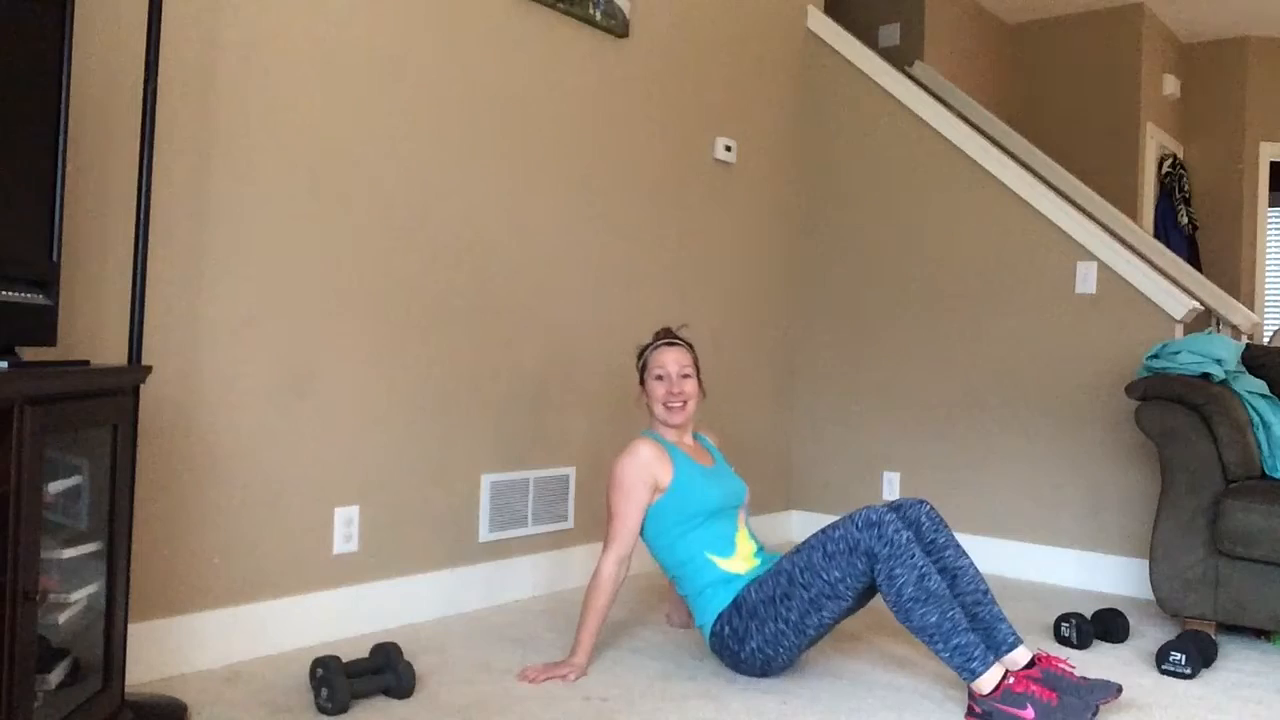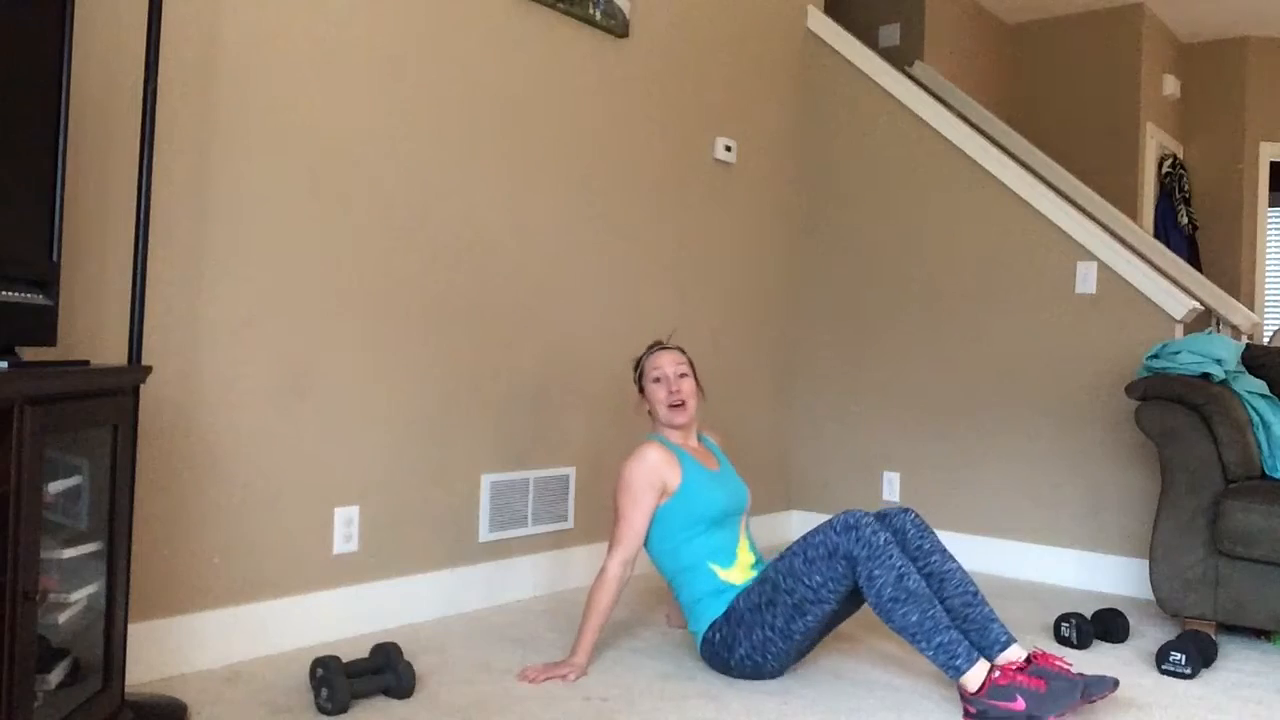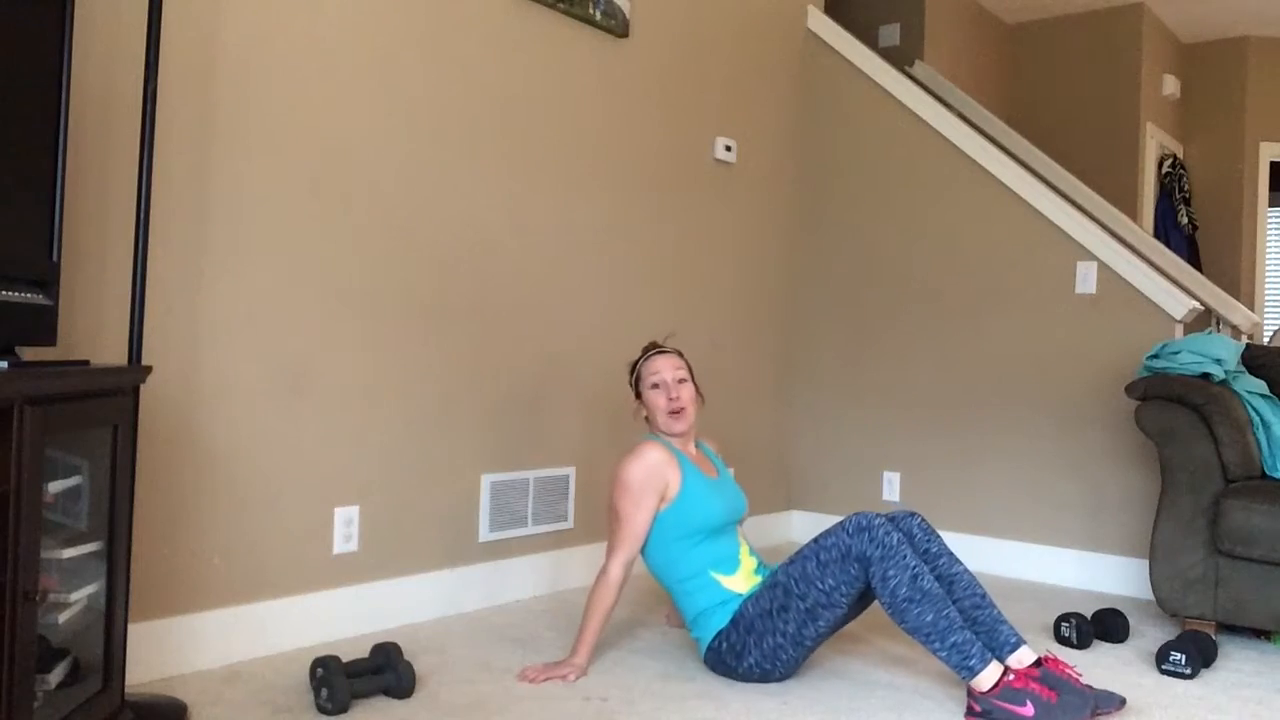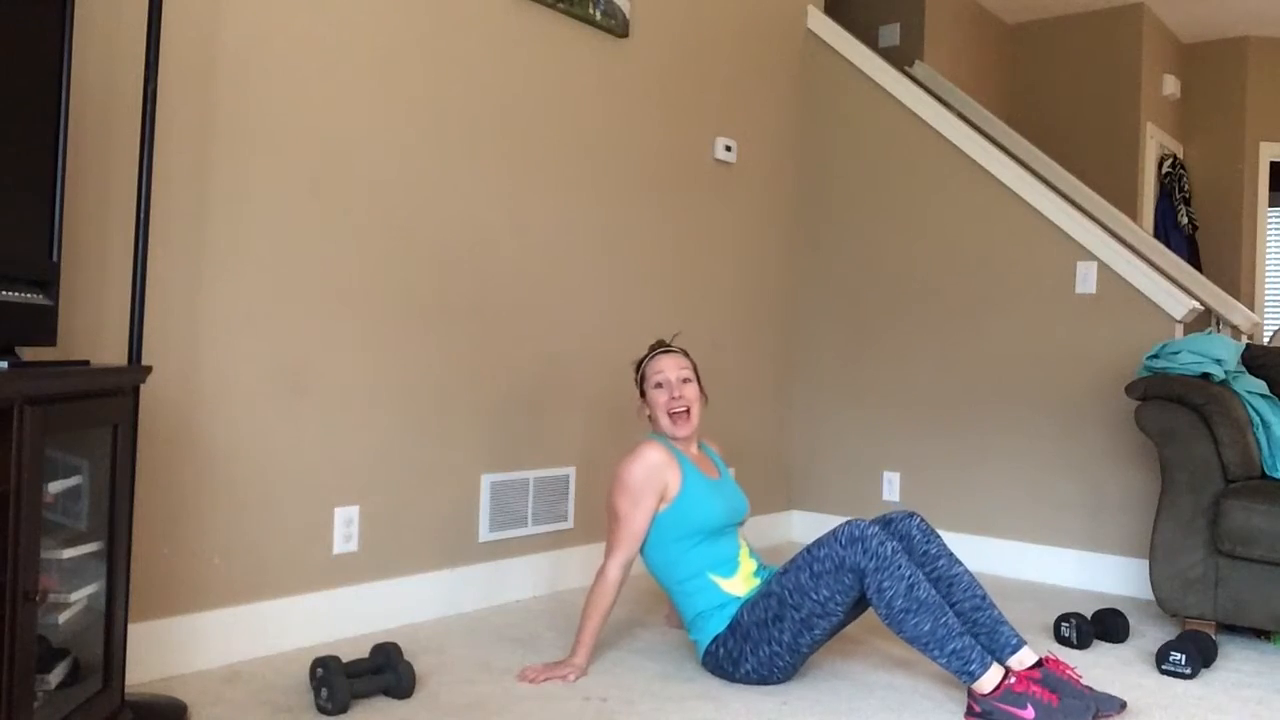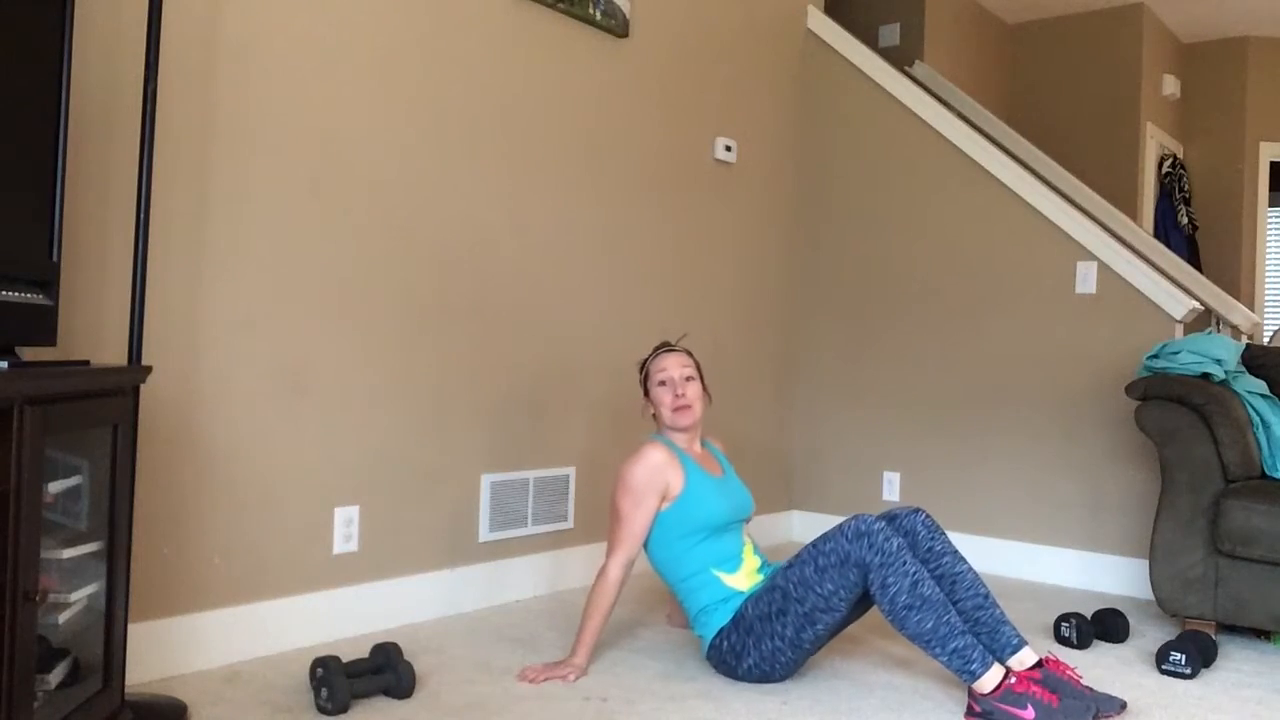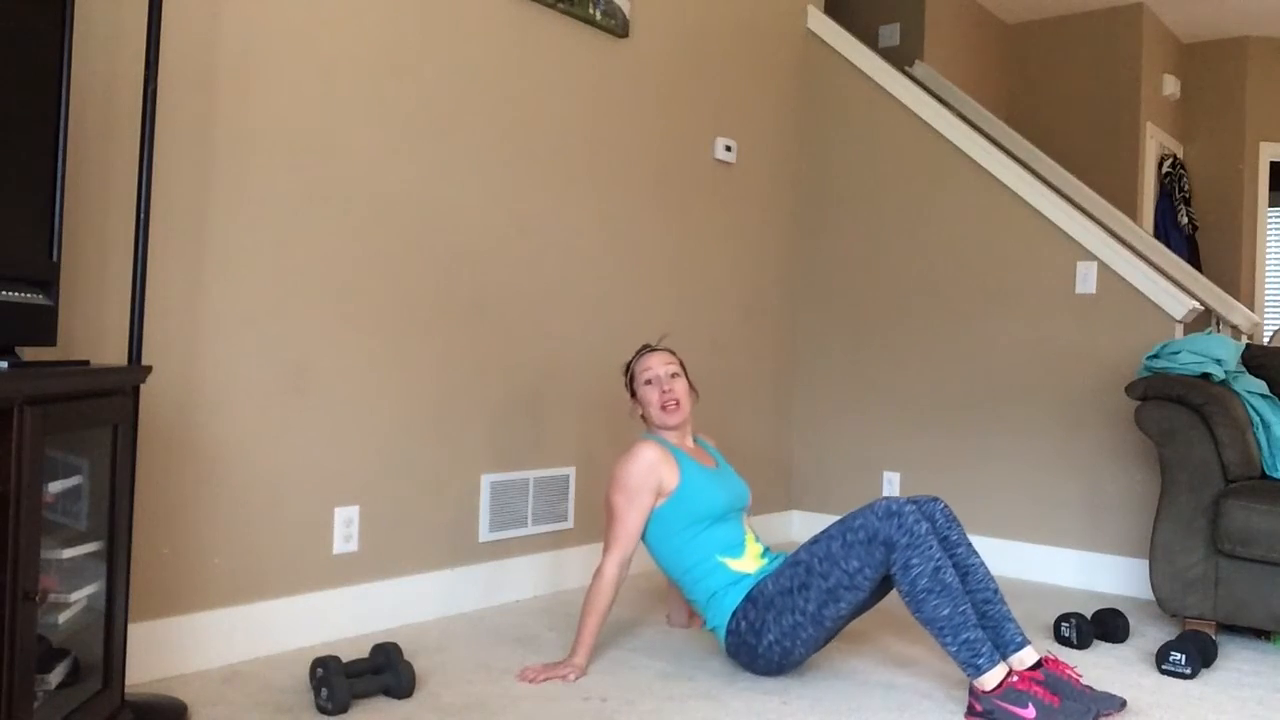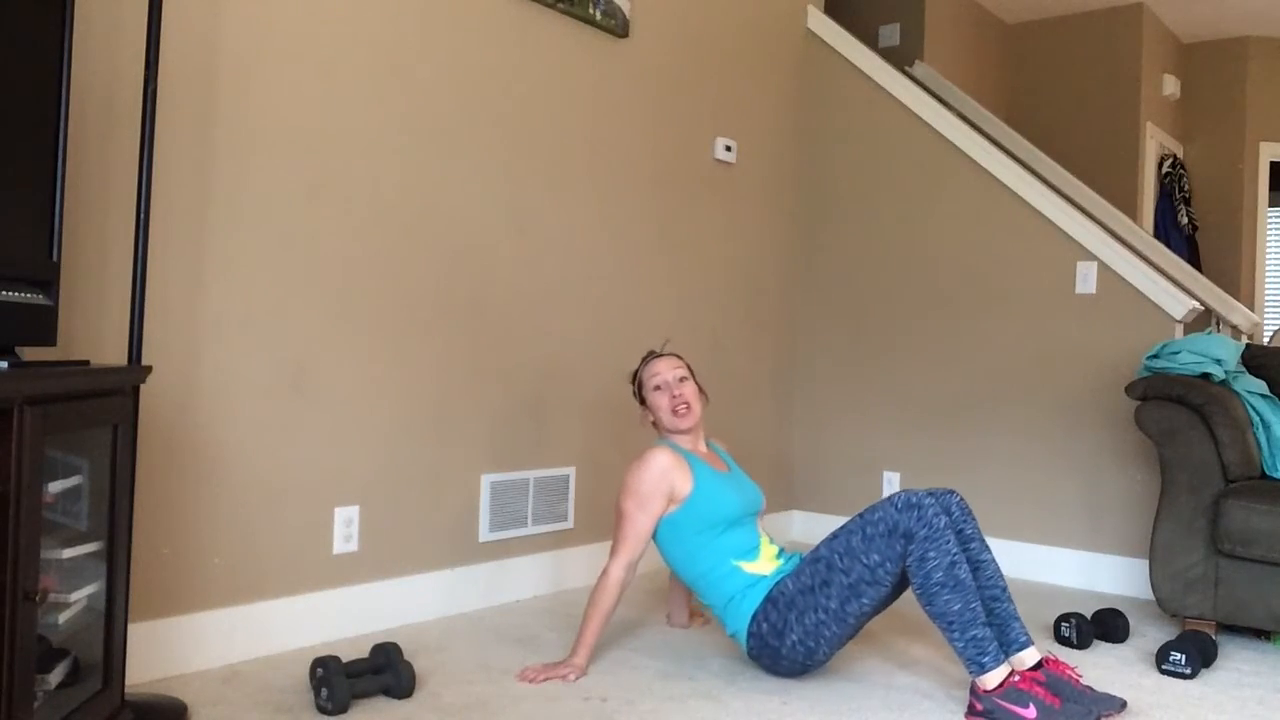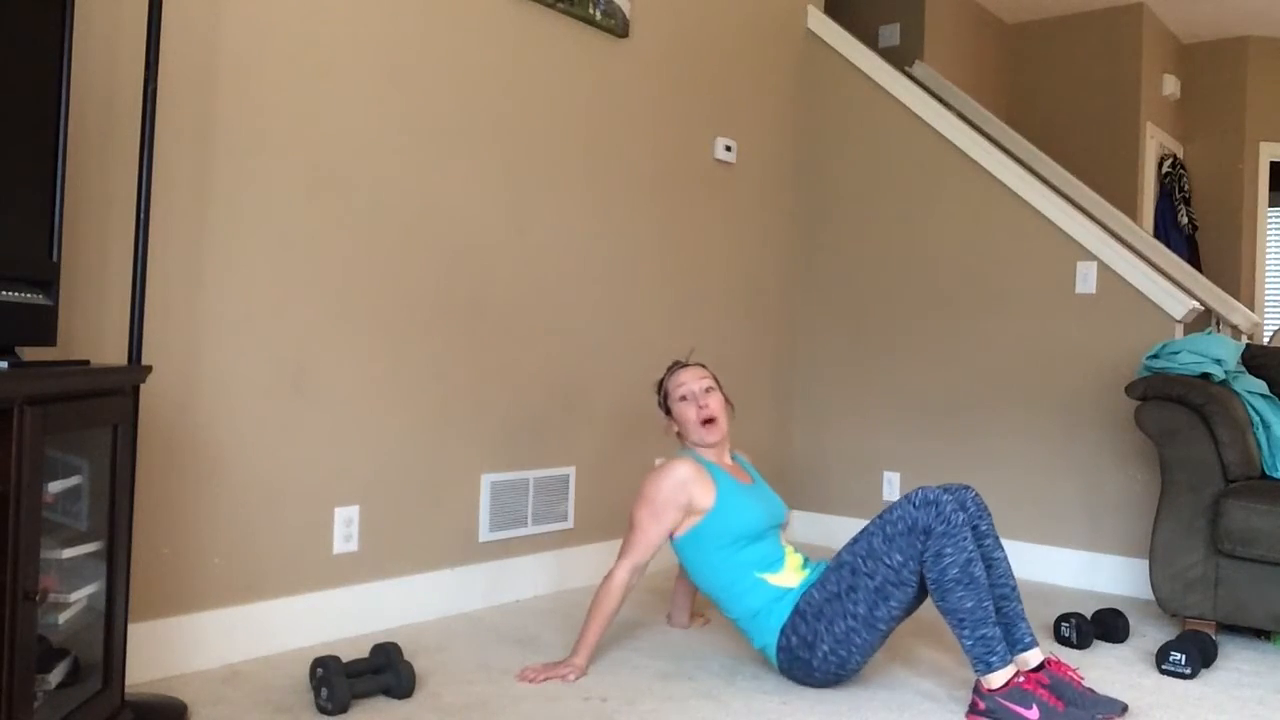
dt=0.3s
person 1, frame 1
left shoulder: (706, 445)
right shoulder: (641, 459)
right elbow: (613, 561)
right wrist: (577, 660)
left hip: (771, 600)
right hip: (744, 629)
left knee: (914, 515)
right knee: (875, 530)
left ankle: (1020, 664)
person 1, frame 2
left shoulder: (709, 445)
right shoulder: (650, 461)
right elbow: (618, 561)
right wrist: (578, 659)
left hip: (768, 616)
right hip: (734, 635)
left knee: (900, 523)
right knee: (853, 532)
left ankle: (1012, 659)
person 1, frame 3
left shoulder: (707, 453)
right shoulder: (647, 463)
right elbow: (616, 566)
right wrist: (577, 660)
left hip: (768, 612)
right hip: (740, 641)
left knee: (907, 527)
right knee: (867, 534)
left ankle: (1021, 663)
person 1, frame 4
left shoulder: (709, 454)
right shoulder: (648, 464)
right elbow: (614, 565)
right wrist: (576, 660)
left hip: (768, 609)
right hip: (738, 644)
left knee: (905, 528)
right knee: (860, 542)
left ankle: (1023, 664)
person 1, frame 5
left shoulder: (714, 452)
right shoulder: (652, 464)
right elbow: (616, 564)
left wrist: (690, 602)
right wrist: (577, 660)
left hip: (773, 607)
right hip: (742, 640)
left knee: (912, 524)
right knee: (866, 537)
left ankle: (1023, 664)
person 1, frame 6
left shoulder: (705, 449)
right shoulder: (646, 460)
right elbow: (614, 561)
left wrist: (681, 610)
right wrist: (577, 660)
left hip: (784, 603)
right hip: (758, 627)
left knee: (931, 513)
right knee: (895, 520)
left ankle: (1023, 662)
person 1, frame 7
left shoulder: (715, 453)
right shoulder: (658, 466)
right elbow: (620, 565)
left wrist: (681, 610)
right wrist: (577, 660)
left hip: (797, 601)
right hip: (777, 627)
left knee: (945, 506)
right knee: (914, 514)
left ankle: (1023, 661)
person 1, frame 8
left shoulder: (739, 465)
right shoulder: (678, 478)
right elbow: (625, 569)
left wrist: (681, 613)
right wrist: (577, 659)
left hip: (822, 607)
right hip: (807, 641)
left knee: (961, 502)
right knee: (931, 510)
left ankle: (1030, 663)
